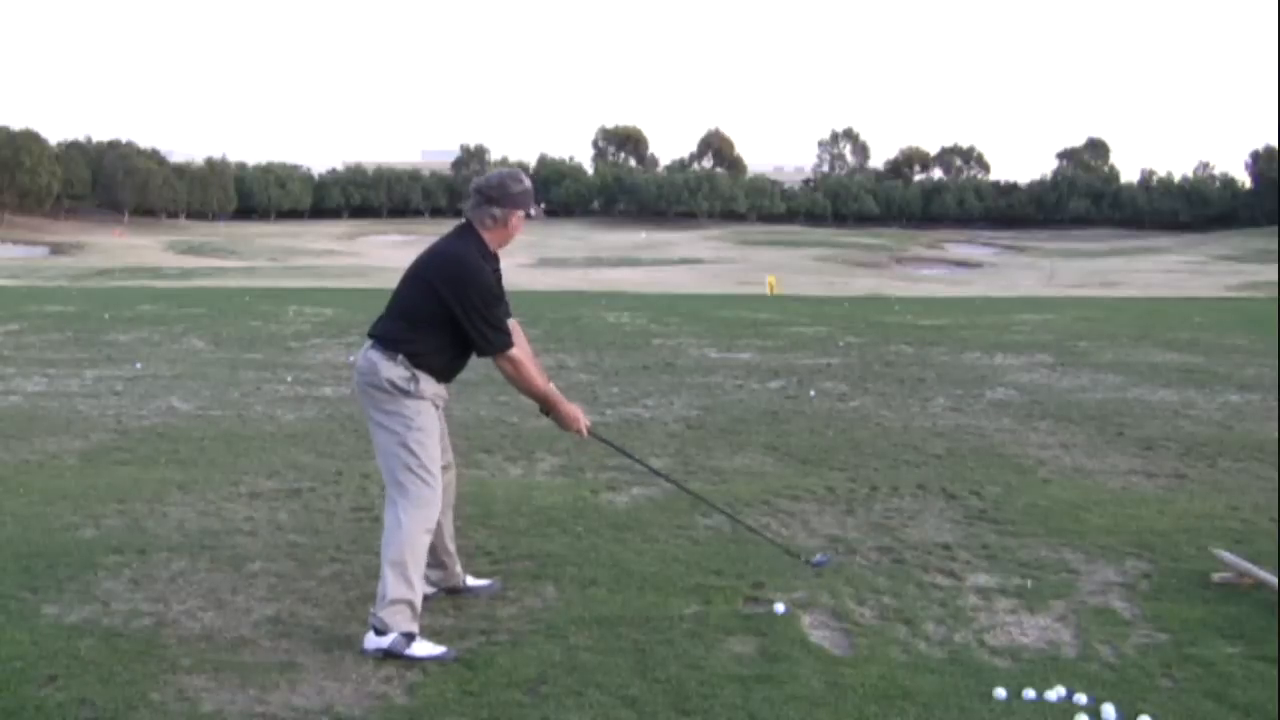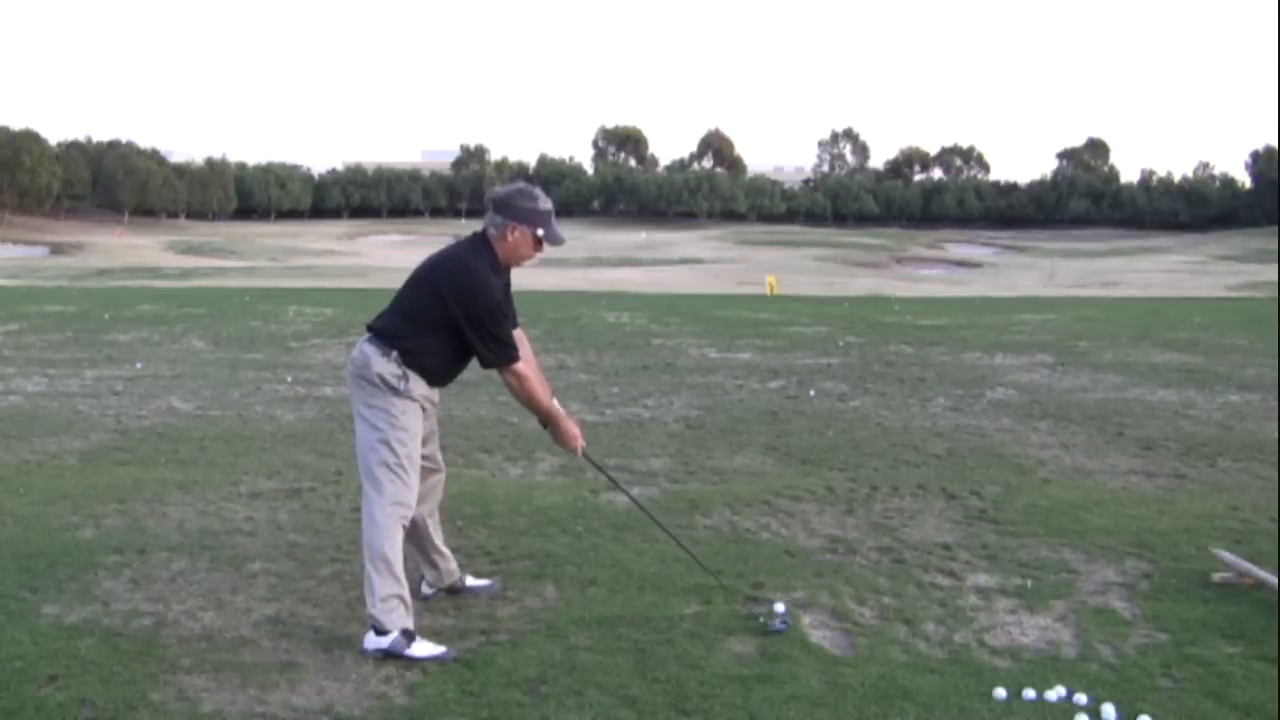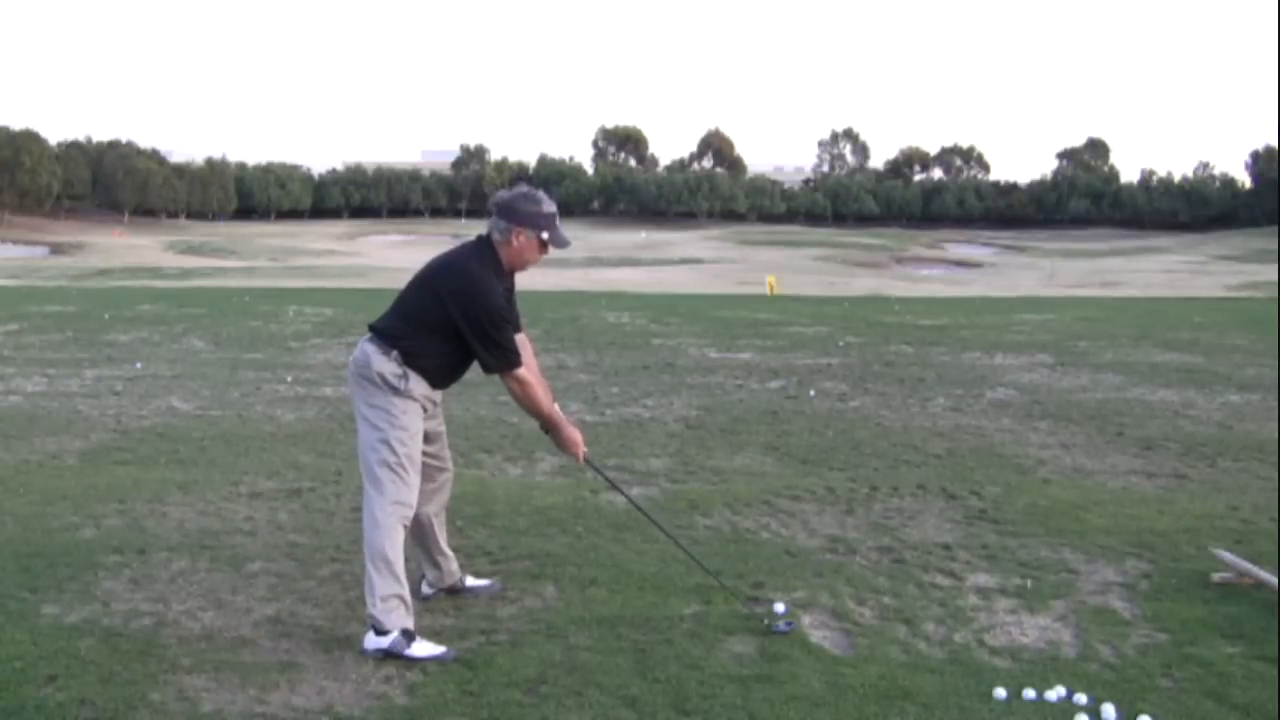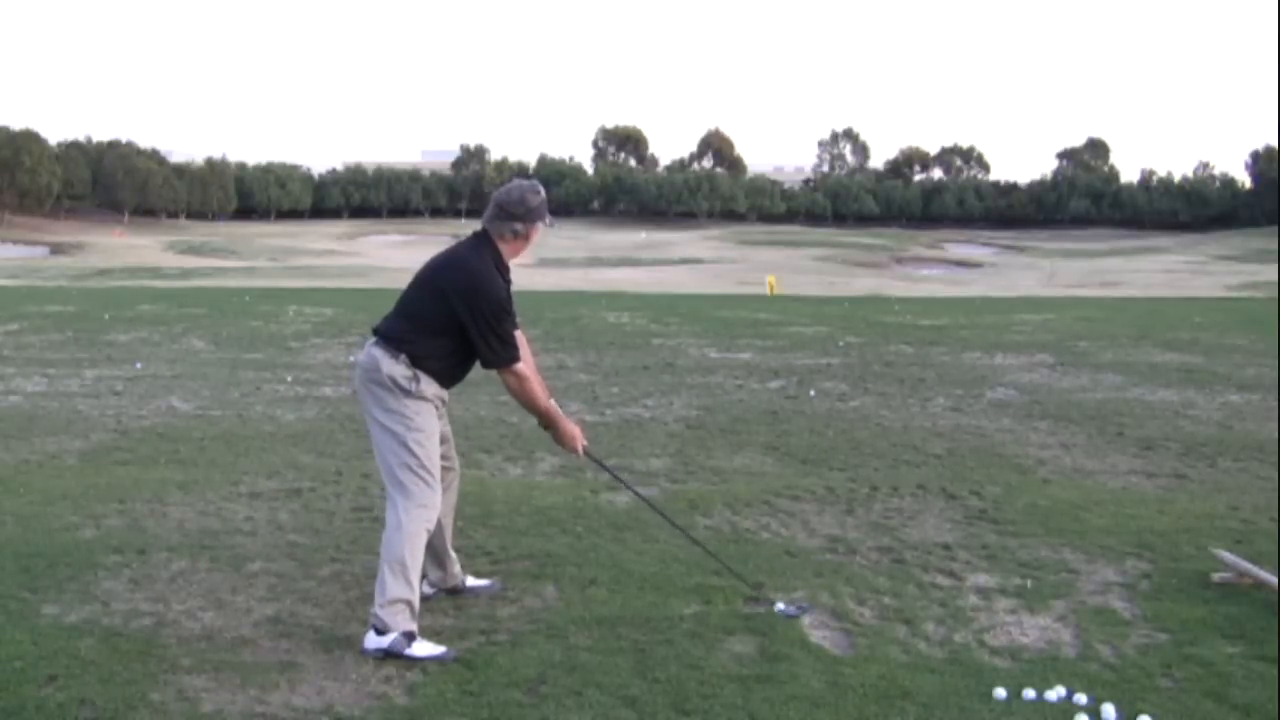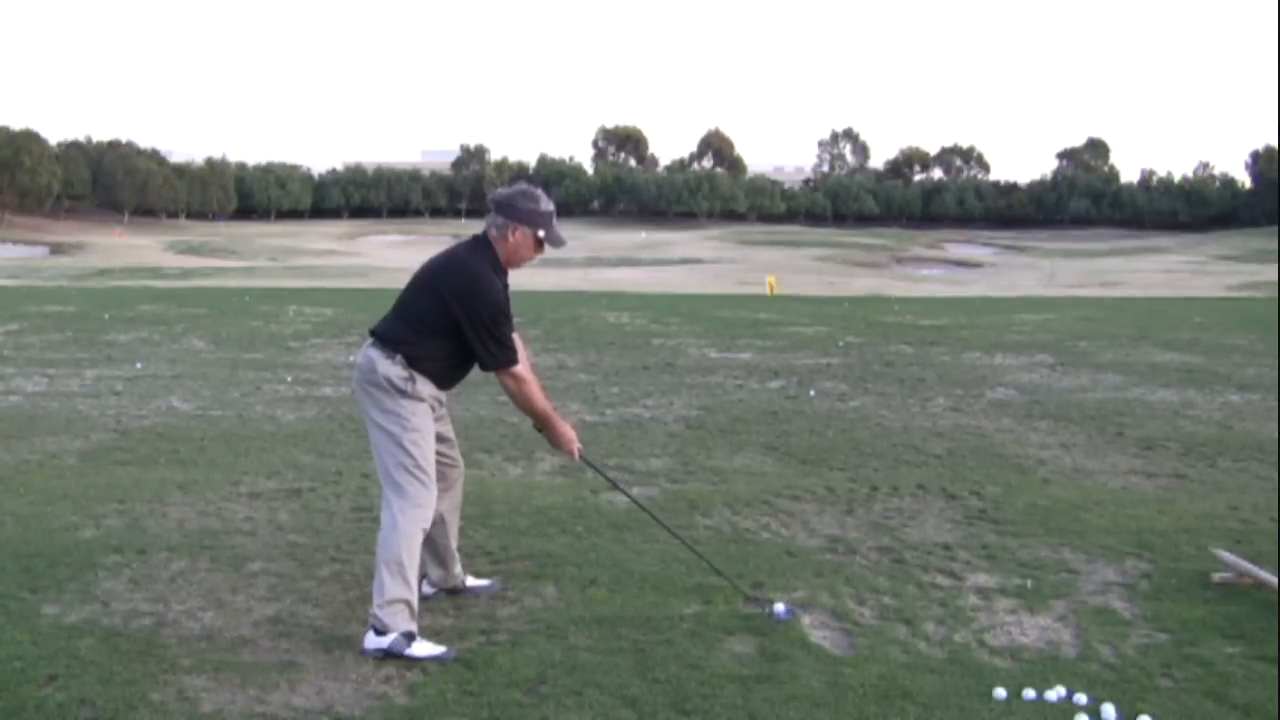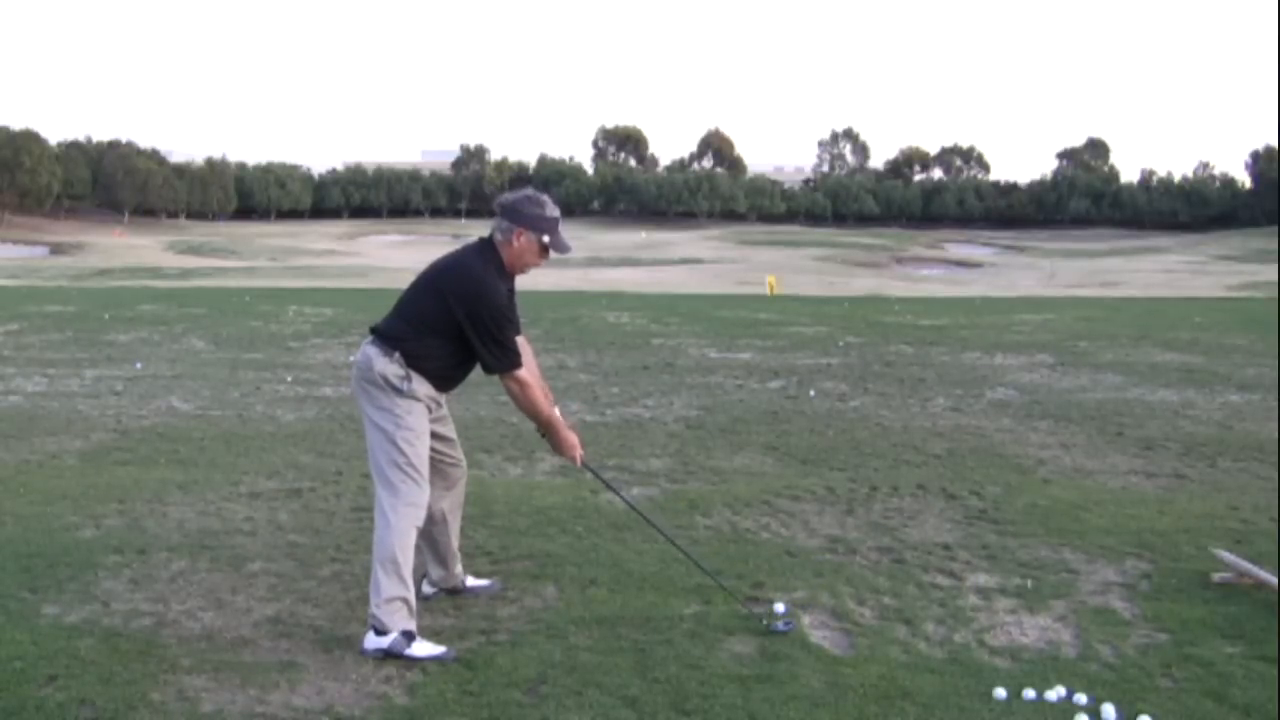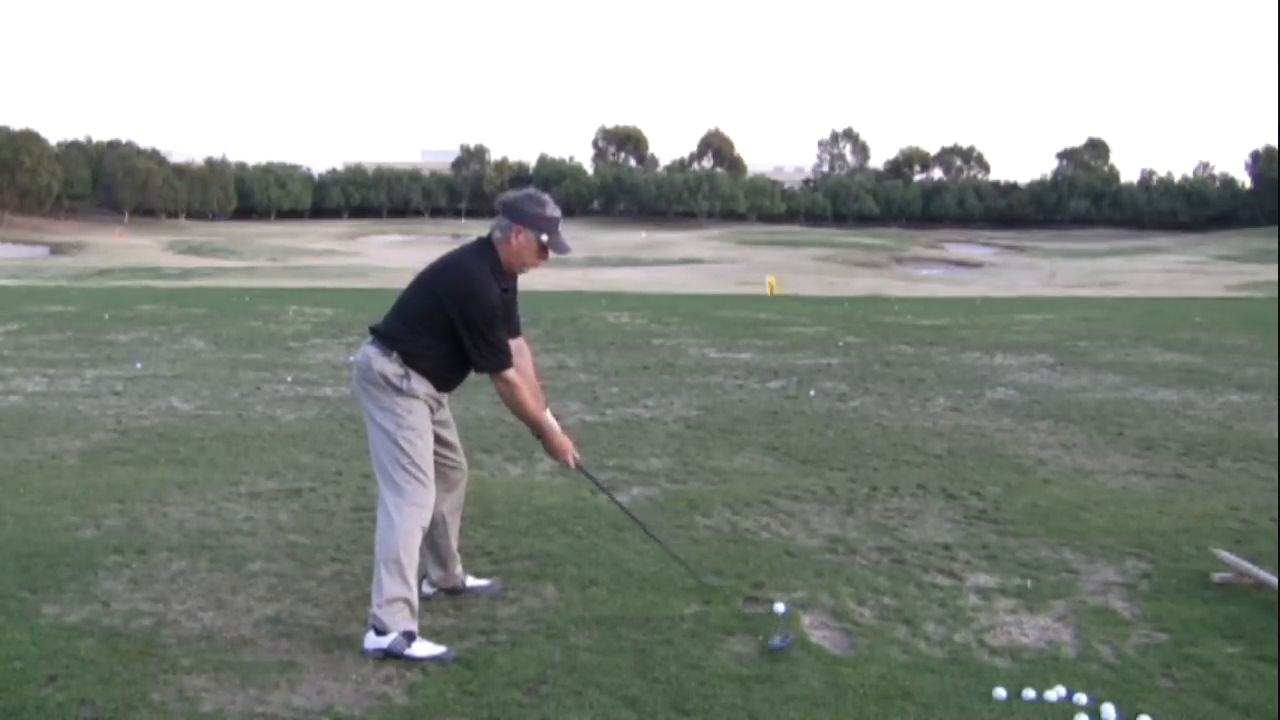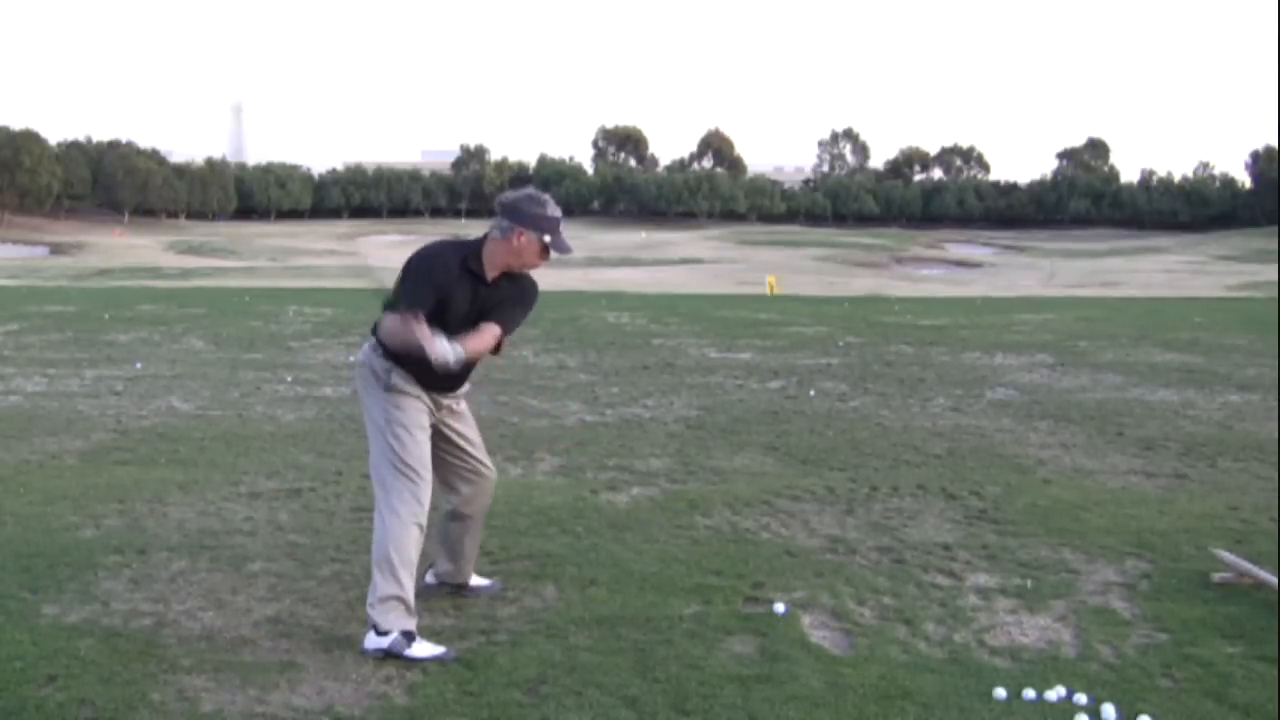
dt=0.5s
person 1, frame 1
left shoulder: (471, 253)
right shoulder: (465, 267)
left elbow: (509, 329)
right elbow: (507, 356)
left wrist: (549, 393)
right wrist: (557, 405)
left hip: (413, 377)
right hip: (398, 379)
left knee: (438, 479)
right knee: (415, 498)
left ankle: (442, 575)
right ankle: (389, 629)
person 1, frame 2
left shoulder: (485, 262)
right shoulder: (473, 277)
left elbow: (517, 339)
right elbow: (512, 370)
left wrist: (554, 405)
right wrist: (556, 421)
left hip: (411, 376)
right hip: (389, 376)
left knee: (426, 480)
right knee: (392, 497)
left ankle: (441, 576)
right ankle: (387, 629)
person 1, frame 3
left shoulder: (493, 268)
right shoulder: (475, 283)
left elbow: (519, 344)
right elbow: (514, 376)
left wrist: (556, 411)
right wrist: (559, 429)
left hip: (414, 377)
right hip: (390, 377)
left knee: (434, 477)
right knee: (394, 497)
left ankle: (441, 575)
right ankle: (387, 628)
person 1, frame 4
left shoulder: (483, 262)
right shoulder: (478, 278)
left elbow: (515, 339)
right elbow: (512, 371)
left wrist: (551, 405)
right wrist: (556, 423)
left hip: (414, 377)
right hip: (399, 379)
left knee: (441, 476)
right knee: (416, 497)
left ankle: (442, 576)
right ankle: (390, 629)
person 1, frame 5
left shoulder: (482, 263)
right shoulder: (476, 279)
left elbow: (512, 343)
right elbow: (510, 373)
left wrist: (545, 411)
right wrist: (552, 424)
left hip: (413, 378)
right hip: (396, 380)
left knee: (445, 475)
right knee: (412, 497)
left ankle: (442, 576)
right ankle: (389, 628)
person 1, frame 6
left shoulder: (491, 269)
right shoulder: (478, 283)
left elbow: (519, 346)
right elbow: (514, 377)
left wrist: (554, 411)
right wrist: (555, 432)
left hip: (417, 379)
right hip: (393, 378)
left knee: (448, 474)
right knee: (406, 496)
left ankle: (443, 575)
right ankle: (388, 629)
person 1, frame 7
left shoulder: (500, 274)
right shoulder: (473, 281)
left elbow: (516, 349)
right elbow: (502, 375)
left wrist: (548, 417)
right wrist: (547, 434)
left hip: (422, 380)
right hip: (394, 378)
left knee: (449, 475)
right knee: (411, 496)
left ankle: (443, 576)
right ankle: (389, 628)
person 1, frame 8
left shoulder: (522, 289)
right shoulder: (437, 260)
left elbow: (487, 336)
right elbow: (388, 327)
left wrist: (451, 351)
right wrist: (409, 331)
left hip: (443, 387)
right hip: (394, 378)
left knee: (475, 479)
right knee: (407, 498)
left ankle: (451, 572)
right ankle: (388, 629)
